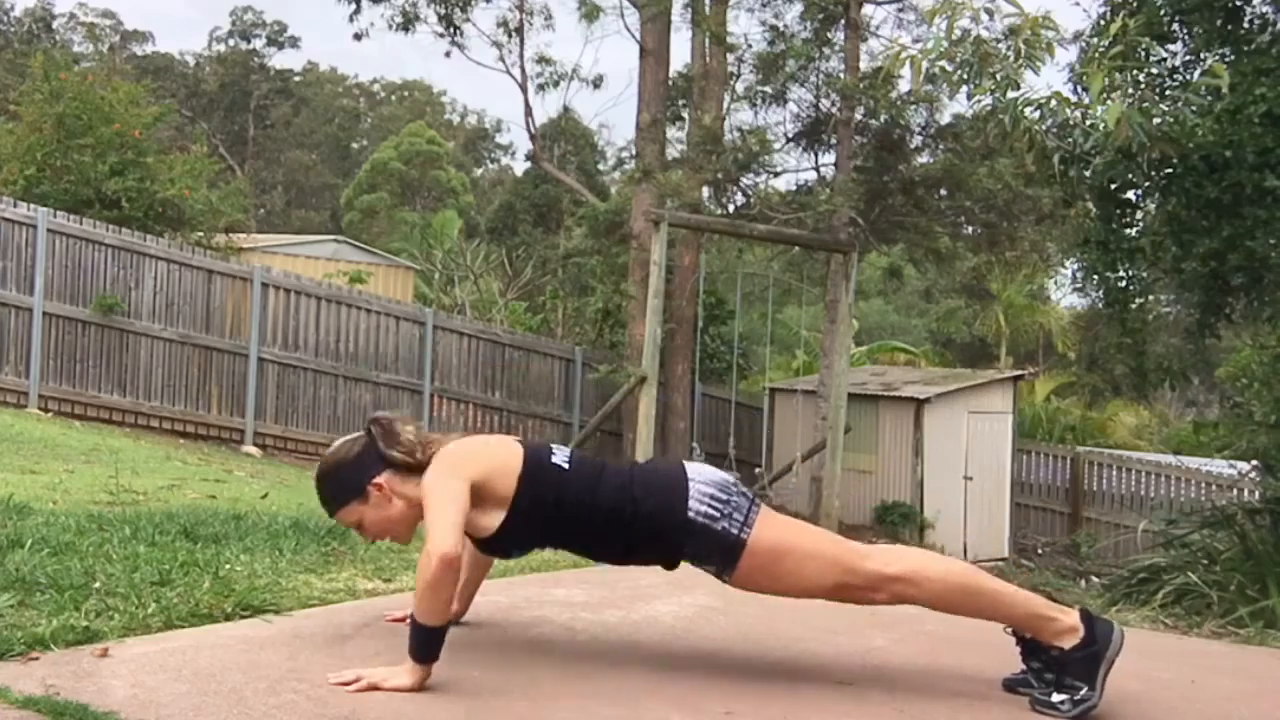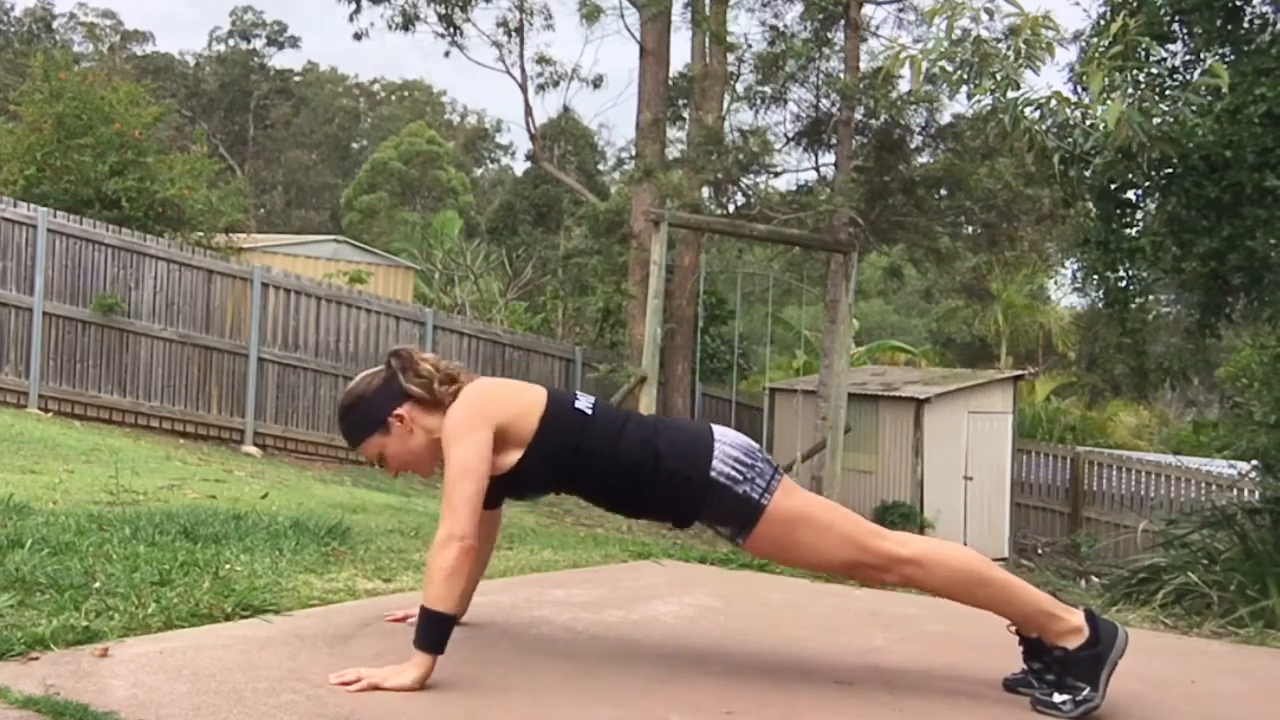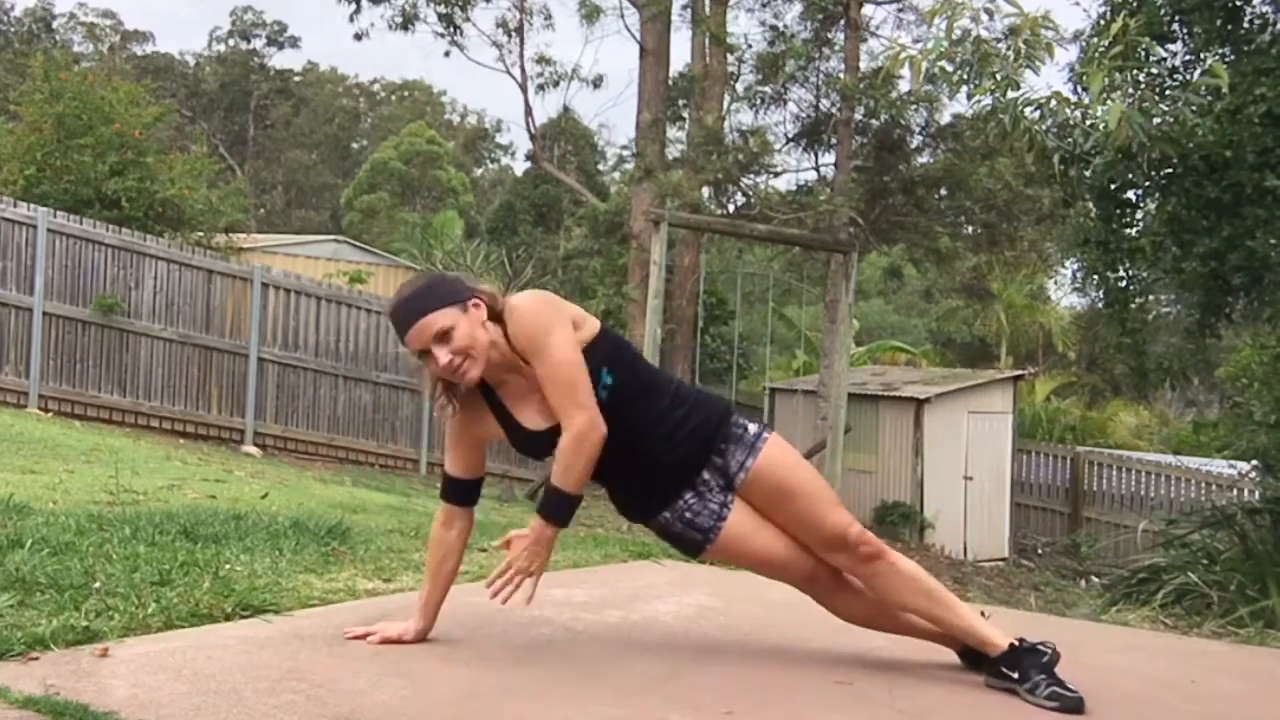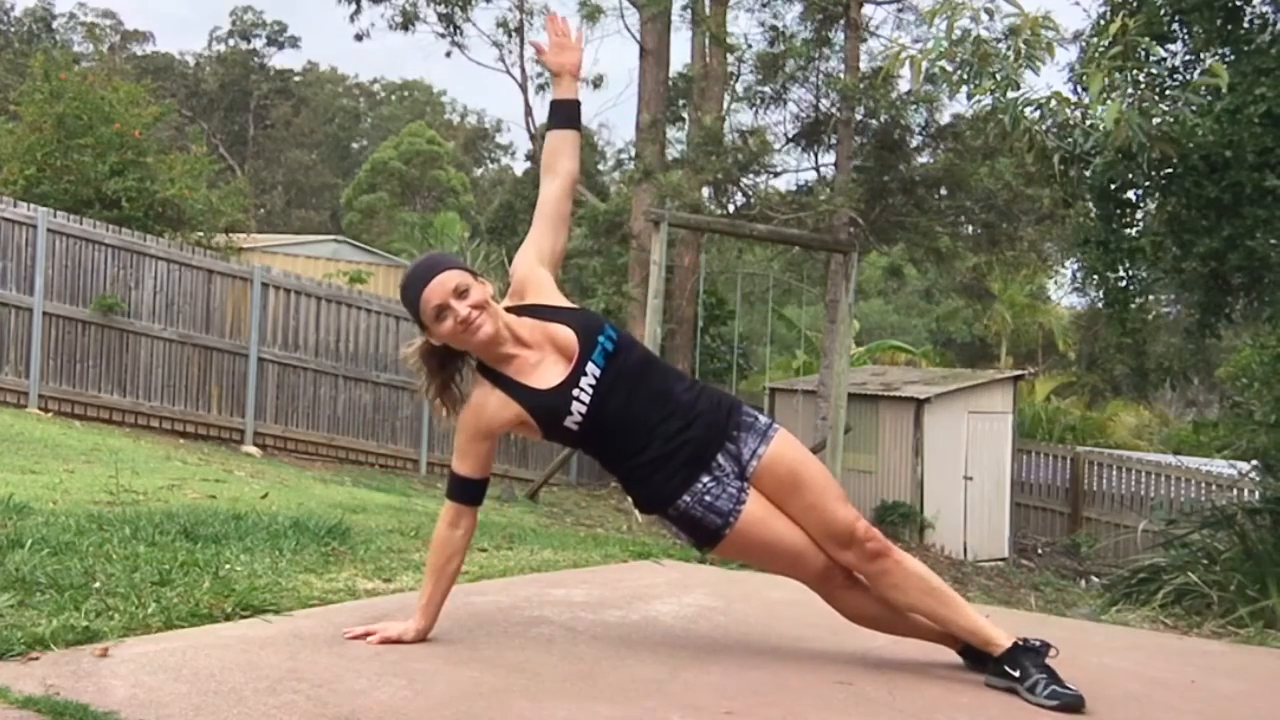
dt=1s
person 1, frame 1
left shoulder: (444, 473)
right shoulder: (460, 471)
left elbow: (441, 551)
right elbow: (474, 547)
right wrist: (446, 606)
left hip: (686, 510)
right hip: (673, 505)
left knee: (869, 574)
right knee: (861, 573)
left ankle: (1070, 633)
right ankle: (1048, 637)
person 1, frame 2
left shoulder: (469, 412)
right shoulder: (480, 425)
left elbow: (456, 538)
right elbow: (483, 524)
right wrist: (446, 608)
left hip: (708, 470)
right hip: (690, 478)
left knee: (885, 554)
right knee: (872, 557)
left ankle: (1076, 631)
right ankle: (1049, 634)
person 1, frame 3
left shoulder: (530, 313)
right shoulder: (472, 413)
left elbow: (586, 430)
right elbow: (453, 514)
left wrist: (542, 530)
right wrist: (422, 619)
left hip: (714, 436)
right hip: (666, 497)
left knee: (850, 545)
right knee: (824, 581)
left ankle: (1003, 648)
right ankle: (985, 652)
person 1, frame 4
left shoulder: (528, 285)
right shoulder: (488, 409)
left elbow: (558, 183)
right elbow: (458, 516)
left wrist: (567, 83)
right wrist: (420, 621)
left hip: (727, 425)
right hip: (684, 485)
left knee: (859, 543)
right knee: (830, 575)
left ankle: (1004, 649)
right ankle: (984, 650)
